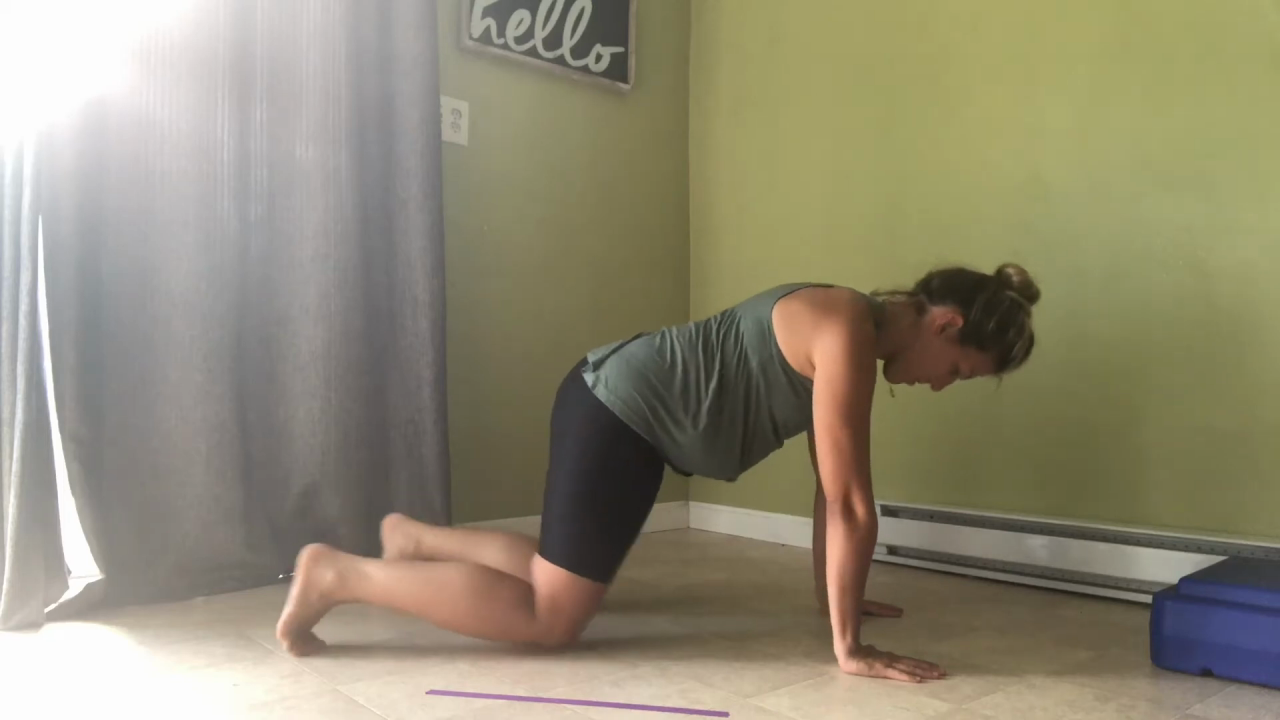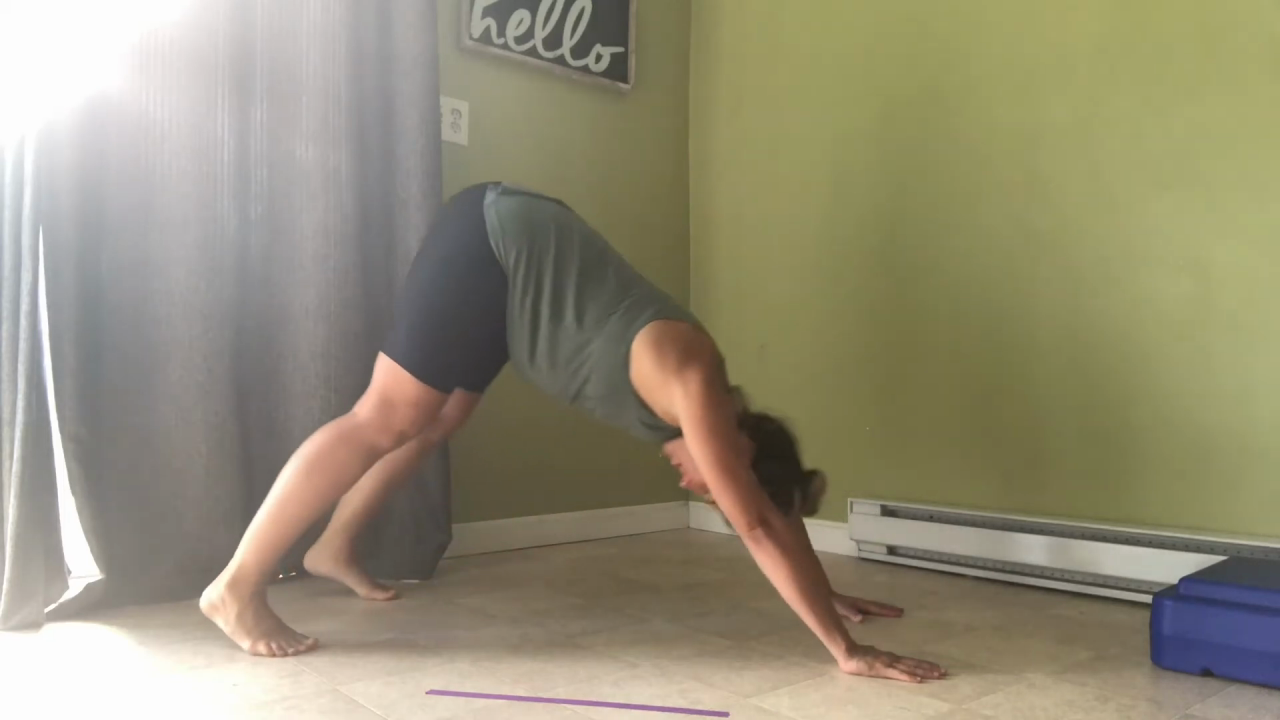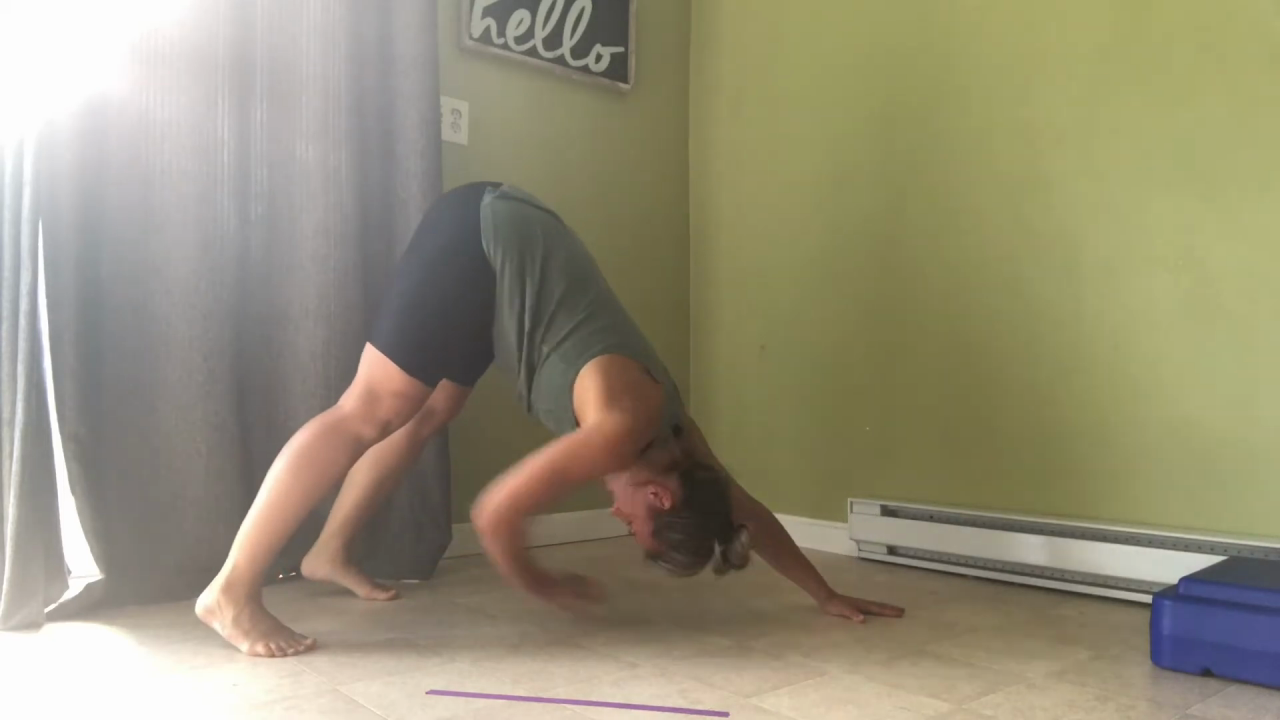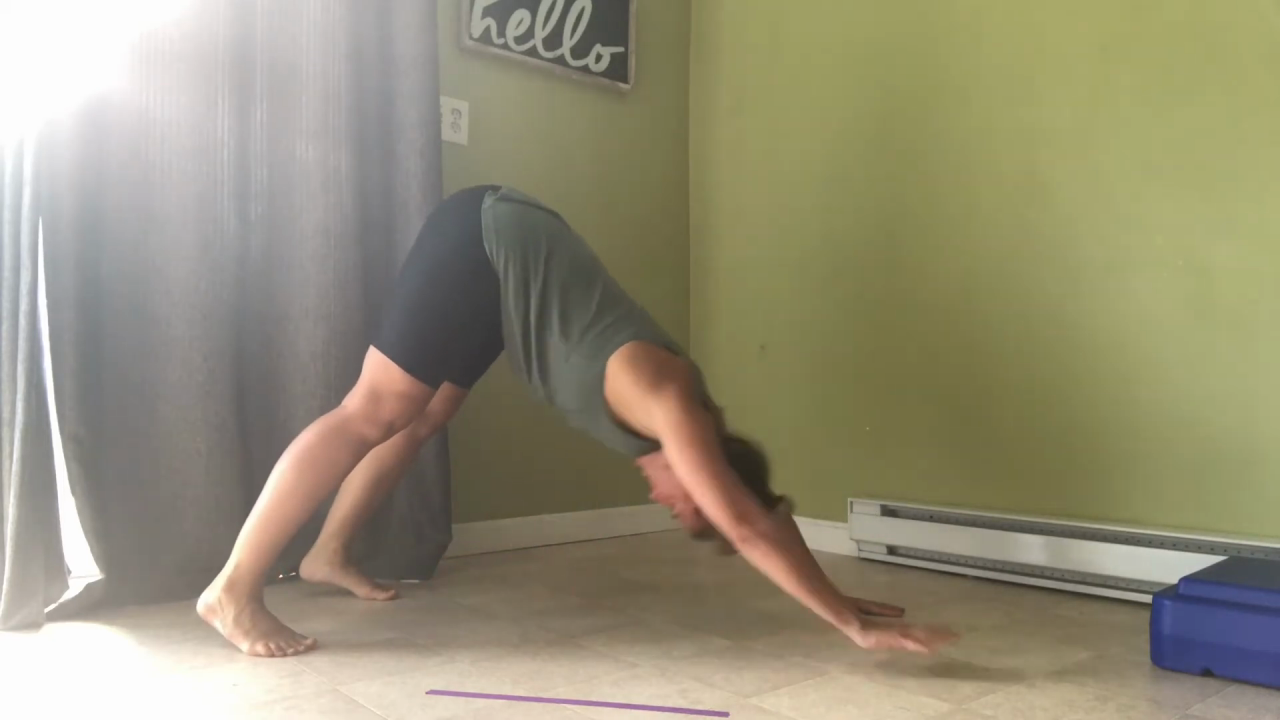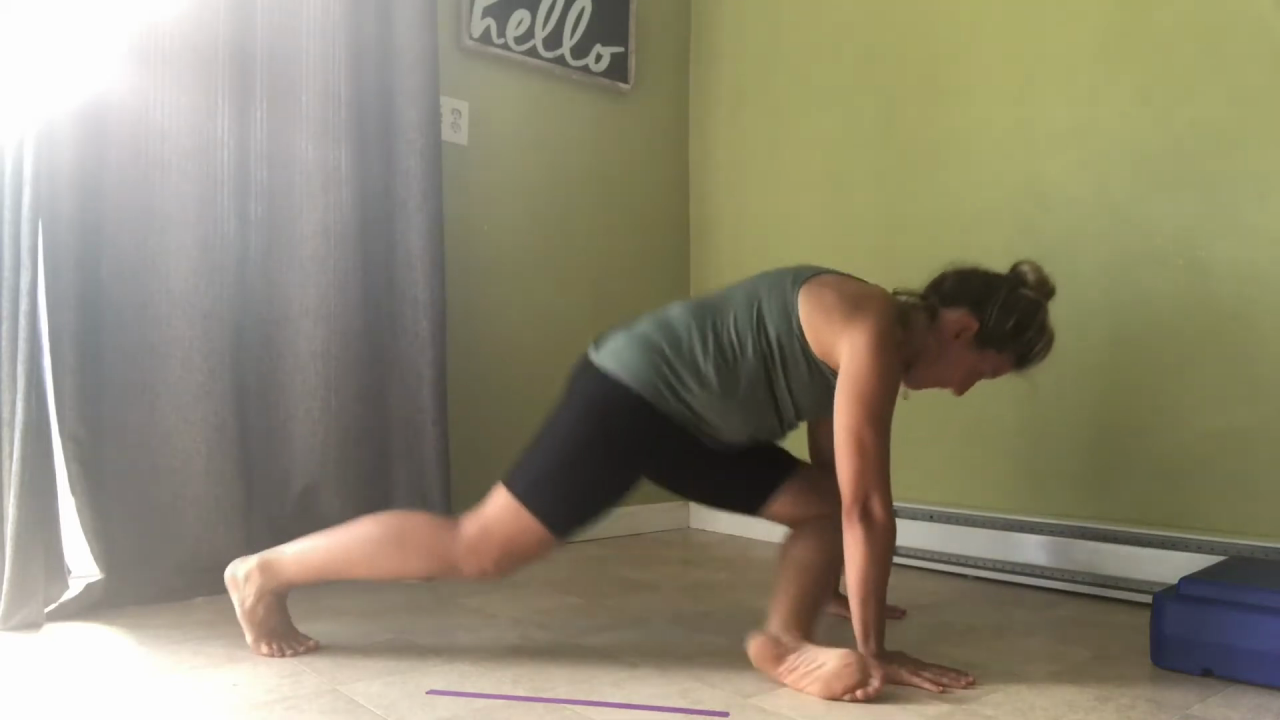
dt=1s
person 1, frame 1
left shoulder: (852, 330)
right shoulder: (849, 331)
left elbow: (831, 493)
right elbow: (849, 504)
left wrist: (836, 597)
right wrist: (849, 646)
left hip: (622, 411)
right hip: (618, 413)
left knee: (562, 574)
right knee: (548, 619)
left ankle: (415, 537)
right ankle: (337, 573)
person 1, frame 2
left shoulder: (702, 402)
right shoulder: (692, 384)
left elbow: (771, 512)
right elbow: (757, 526)
left wrist: (829, 598)
right wrist: (844, 649)
left hip: (510, 249)
right hip: (490, 241)
left knee: (436, 420)
right knee: (384, 421)
left ankle: (334, 549)
right ankle: (236, 588)
person 1, frame 3
left shoulder: (670, 430)
right shoulder: (625, 424)
left elbow: (743, 508)
right elbow: (494, 514)
left wrist: (827, 596)
right wrist: (544, 588)
left hip: (501, 246)
right hip: (480, 237)
left knee: (424, 416)
right knee: (366, 415)
left ankle: (330, 552)
right ankle: (231, 592)
person 1, frame 4
left shoulder: (692, 417)
right shoulder: (669, 405)
left elbow: (759, 508)
right elbow: (746, 525)
left wrist: (836, 593)
right wrist: (856, 624)
left hip: (506, 249)
right hip: (481, 239)
left knee: (420, 417)
right knee: (369, 415)
left ankle: (328, 555)
right ankle: (234, 590)
person 1, frame 5
left shoulder: (870, 339)
right shoulder: (877, 330)
left elbow: (845, 503)
right elbow: (867, 506)
left wrist: (842, 591)
right wrist: (869, 648)
left hip: (671, 412)
right hip: (632, 394)
left knee: (818, 507)
right knee: (476, 549)
right ankle: (264, 576)
